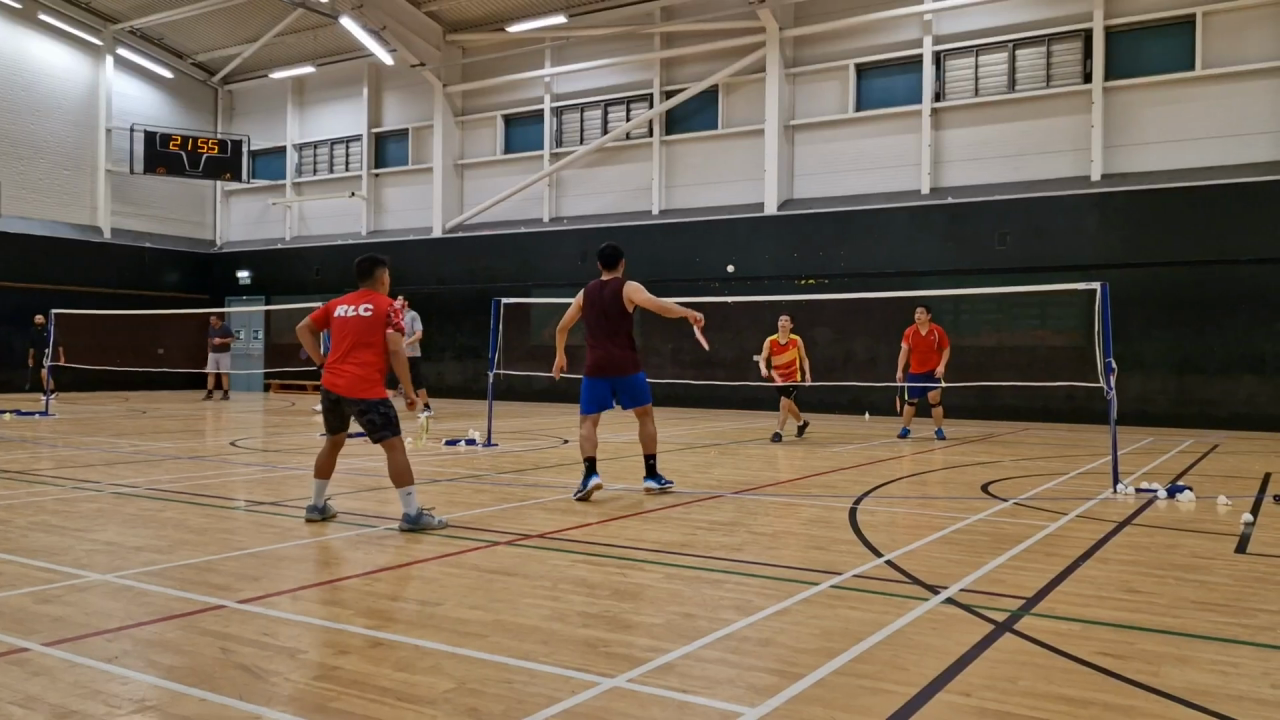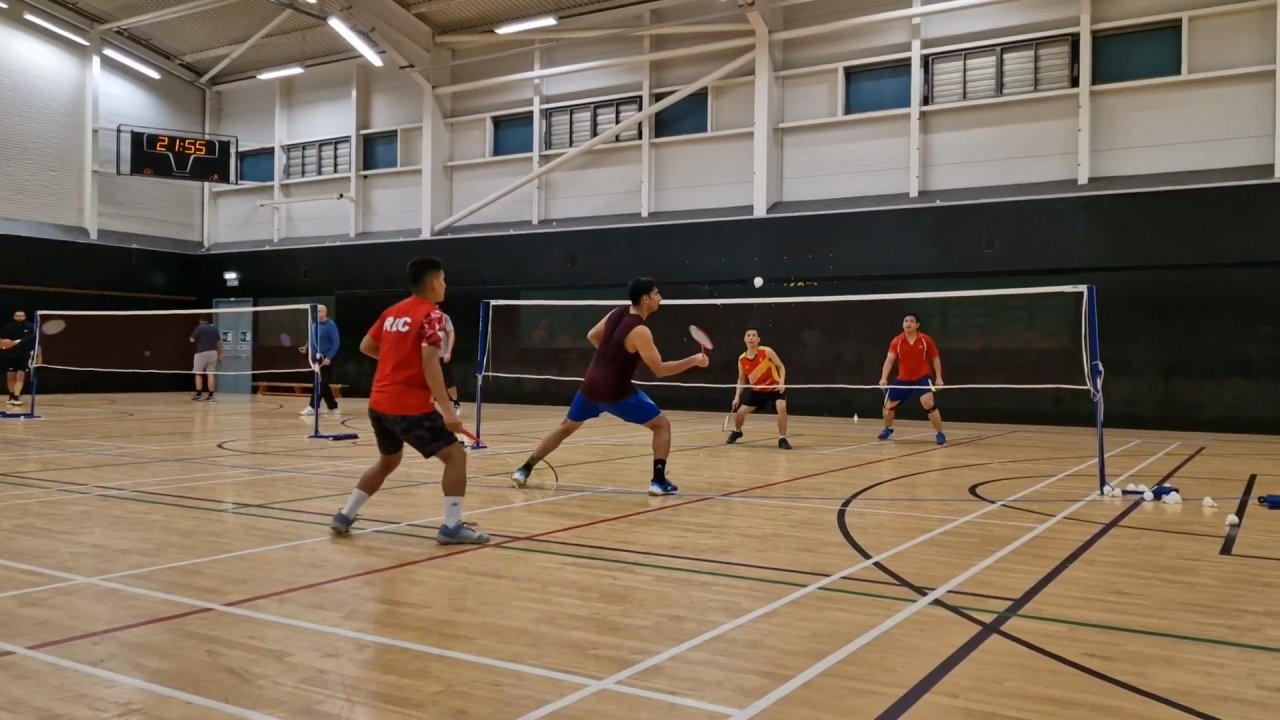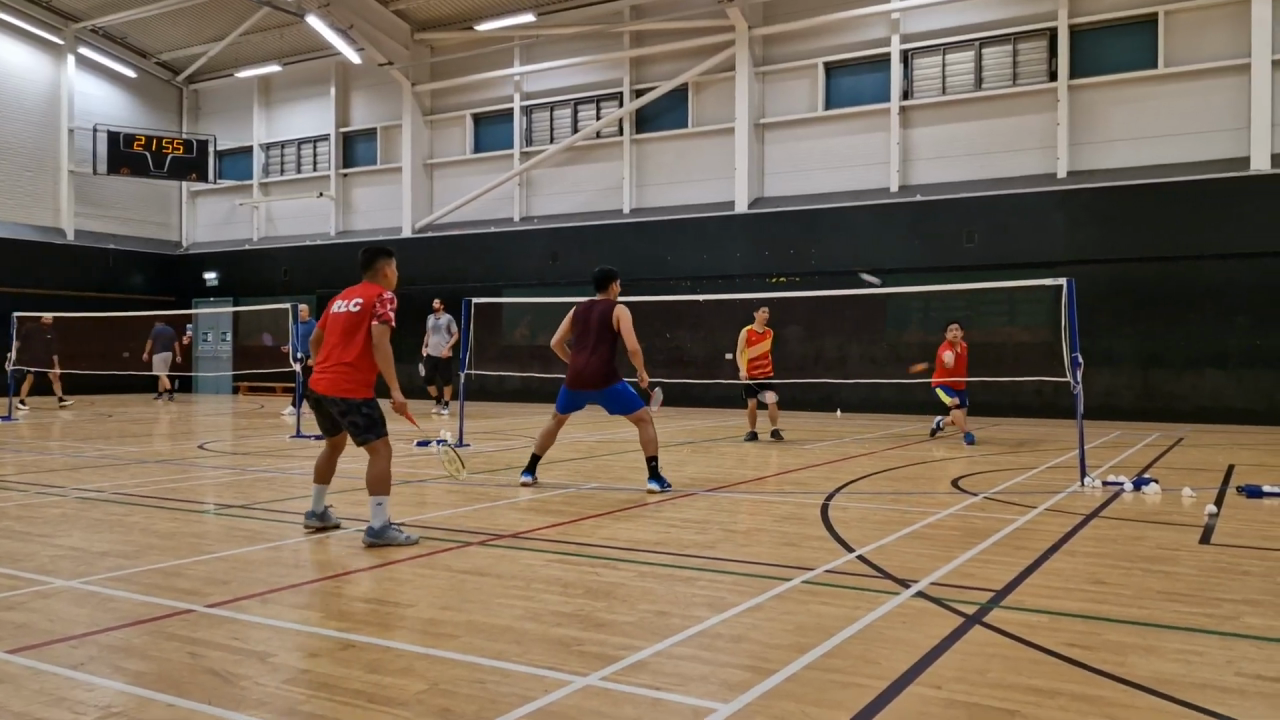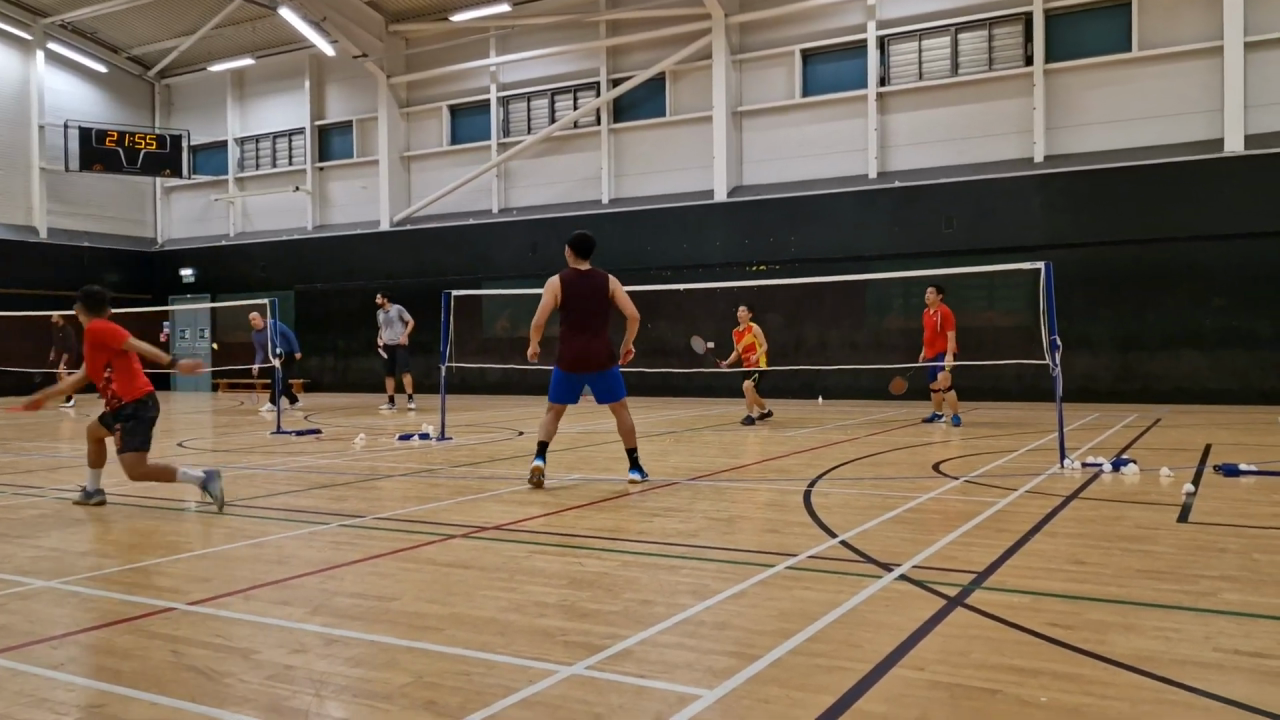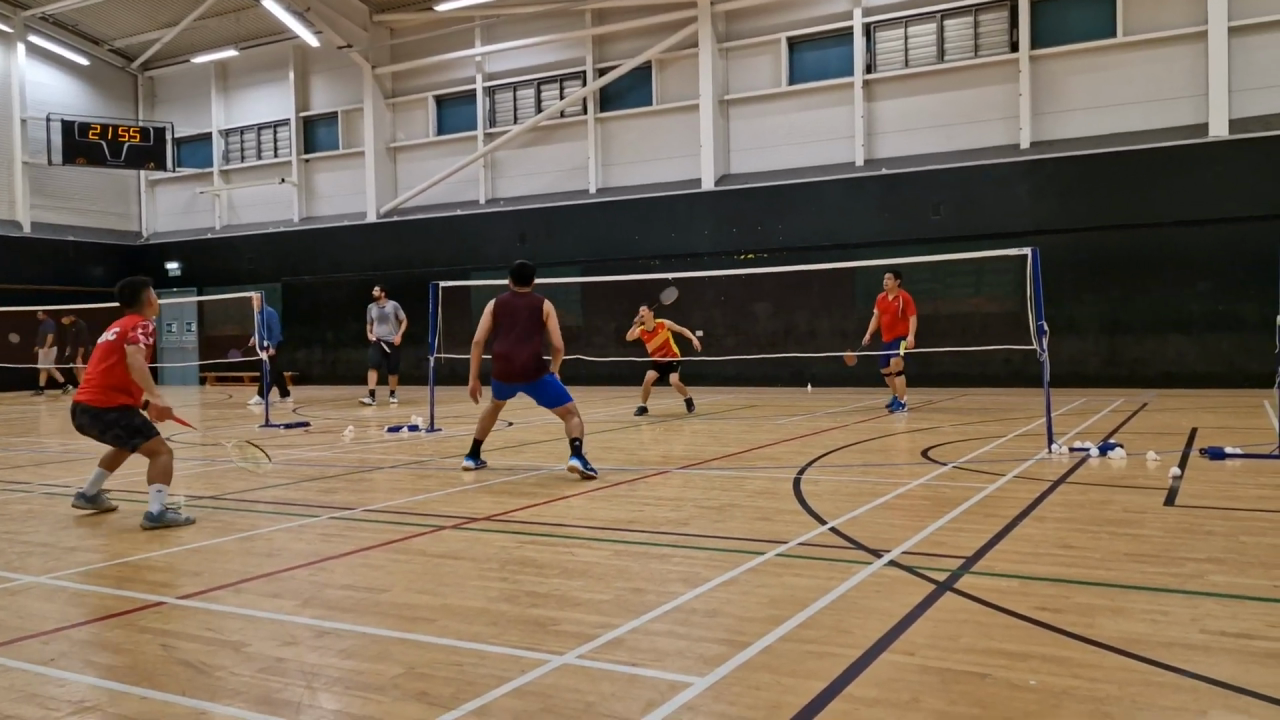
dt=1s
person 1, frame 1
left shoulder: (338, 304)
right shoulder: (389, 306)
left elbow: (303, 329)
right elbow: (396, 351)
left wrist: (323, 366)
right wrist: (408, 390)
left hip: (332, 386)
right hip: (366, 390)
left knee: (333, 443)
right knee: (395, 447)
left ankle: (317, 505)
right ankle: (413, 513)
person 1, frame 2
left shoulder: (391, 312)
right shoulder: (431, 316)
left elbow: (366, 347)
right elbow: (430, 365)
right wrist: (447, 411)
left hip: (379, 404)
right hip: (410, 407)
left knee: (388, 462)
right knee: (454, 455)
left ankle: (346, 515)
right ankle: (452, 526)
person 1, frame 3
left shoulder: (341, 297)
right shoulder: (382, 297)
left elbow: (314, 342)
right elbow: (379, 346)
right wrist: (396, 391)
left hip: (319, 386)
right hip: (352, 390)
left knee: (334, 446)
right knee: (380, 452)
left ankle: (317, 514)
right ankle: (378, 528)
person 1, frame 4
left shoulder: (95, 329)
right shoulder: (110, 330)
left elbow: (137, 345)
right elbow: (84, 376)
left wrist: (173, 363)
right wrist: (47, 394)
left hip: (134, 405)
right hip: (129, 404)
left knee: (137, 470)
right knee: (93, 432)
left ankle: (204, 479)
right ankle: (92, 490)
person 1, frame 5
left shoulder: (116, 329)
right shoulder: (141, 325)
right elbow: (135, 362)
left wrist: (144, 405)
right wrist: (154, 398)
left hip: (85, 408)
right hip: (105, 407)
left knee: (130, 441)
right knee: (161, 452)
left ankle: (89, 494)
right ankle: (157, 511)
person 2, frame 1
left shoulder: (586, 293)
right shoulder: (629, 288)
left elbow: (562, 328)
right elbow: (663, 307)
left wrist: (560, 356)
right wrist: (691, 314)
left hip: (596, 368)
right hip: (625, 366)
left knee: (588, 423)
right knee: (646, 416)
left ankle: (590, 474)
right ankle: (652, 475)
person 2, frame 2
left shoulder: (616, 313)
right shoulder: (640, 331)
left elbow: (592, 336)
right elbow: (659, 370)
right wrist: (694, 361)
left hip: (590, 387)
right hip: (617, 392)
left knee: (566, 428)
right knee: (661, 425)
left ankle: (524, 470)
right ankle: (659, 481)
person 2, frame 3
left shoulder: (577, 310)
right shoulder: (619, 310)
left elbow: (555, 344)
right elbow: (633, 348)
right wrist: (642, 373)
left hip: (575, 379)
right hip: (604, 380)
left knee: (557, 420)
right knee: (644, 419)
left ankle: (529, 471)
right ankle: (654, 477)
person 2, frame 4
left shoulder: (556, 282)
right shoulder: (607, 281)
left elbow: (537, 324)
right elbow: (633, 316)
left wrist: (533, 347)
right wrist: (628, 343)
left hip: (568, 362)
right hip: (603, 360)
left knee: (553, 413)
right knee: (621, 411)
left ankle: (539, 460)
right ankle: (635, 467)
person 2, frame 5
left shoulder: (495, 304)
right shoulder: (544, 305)
left elbow: (478, 340)
right elbow: (557, 346)
left wrist: (473, 379)
right wrist: (553, 370)
left hip: (502, 370)
right hip: (533, 369)
left knee: (495, 405)
right knee: (571, 415)
left ankle: (472, 456)
right ankle: (577, 457)
